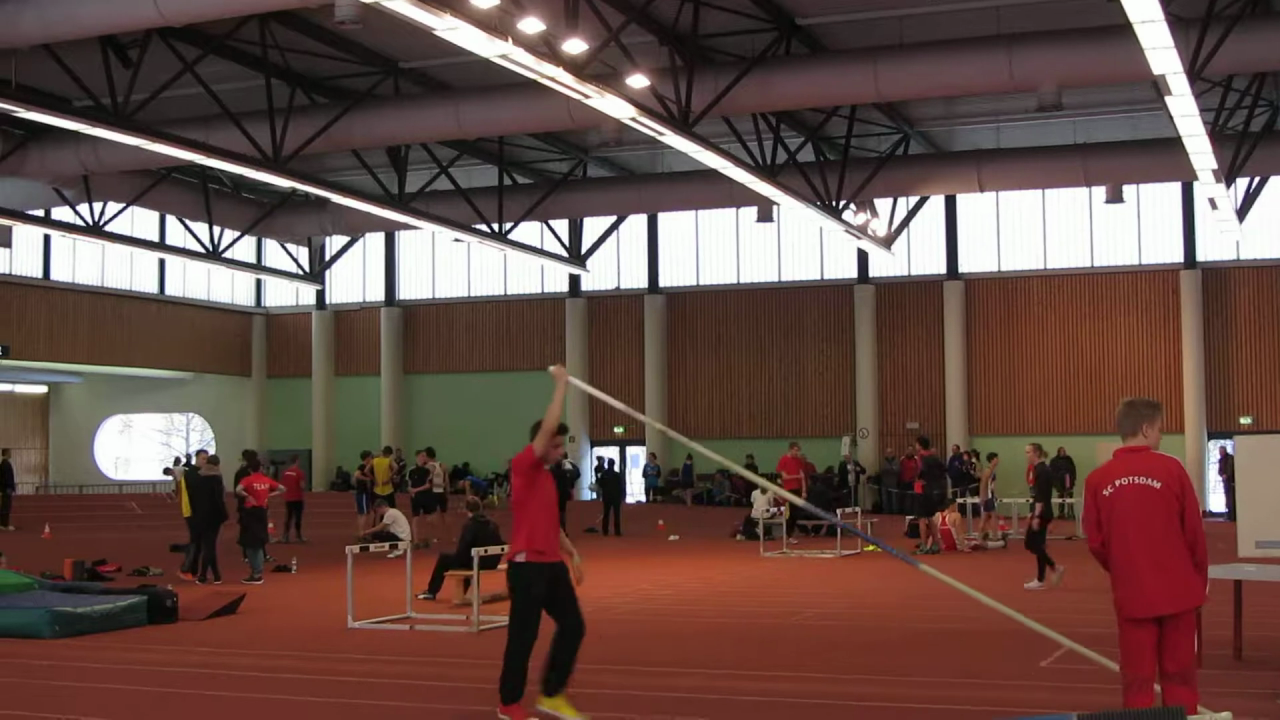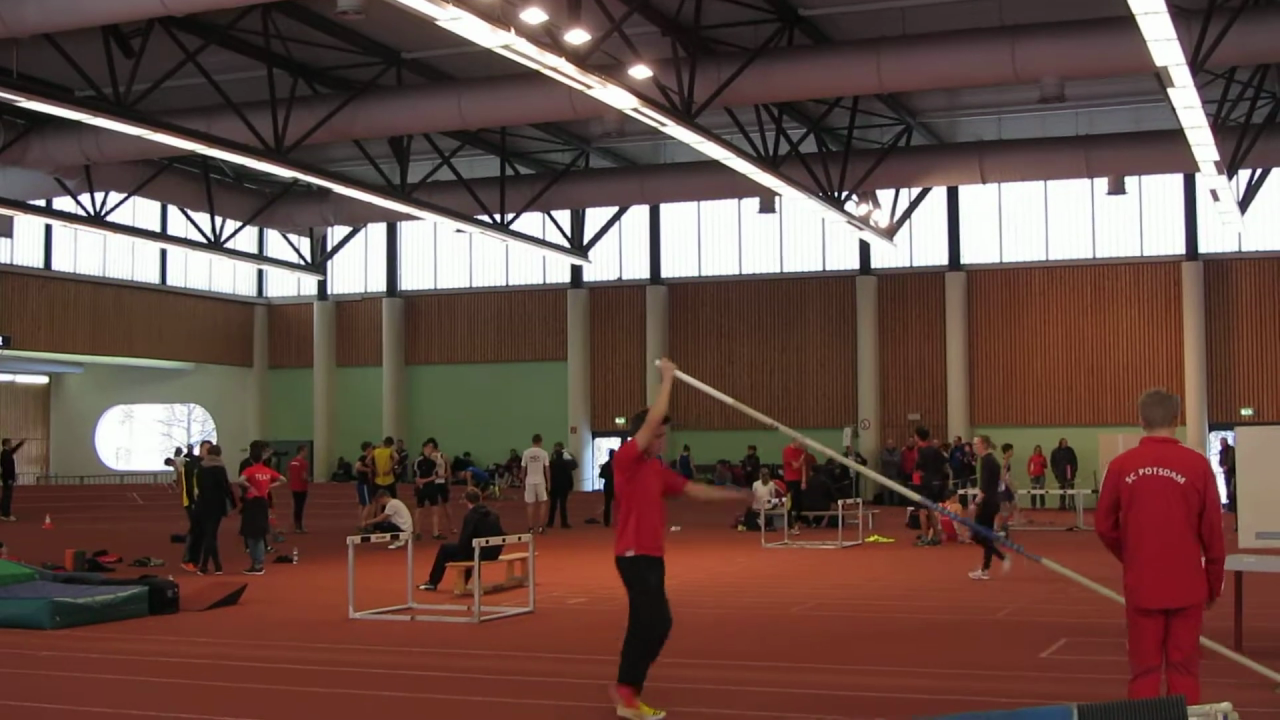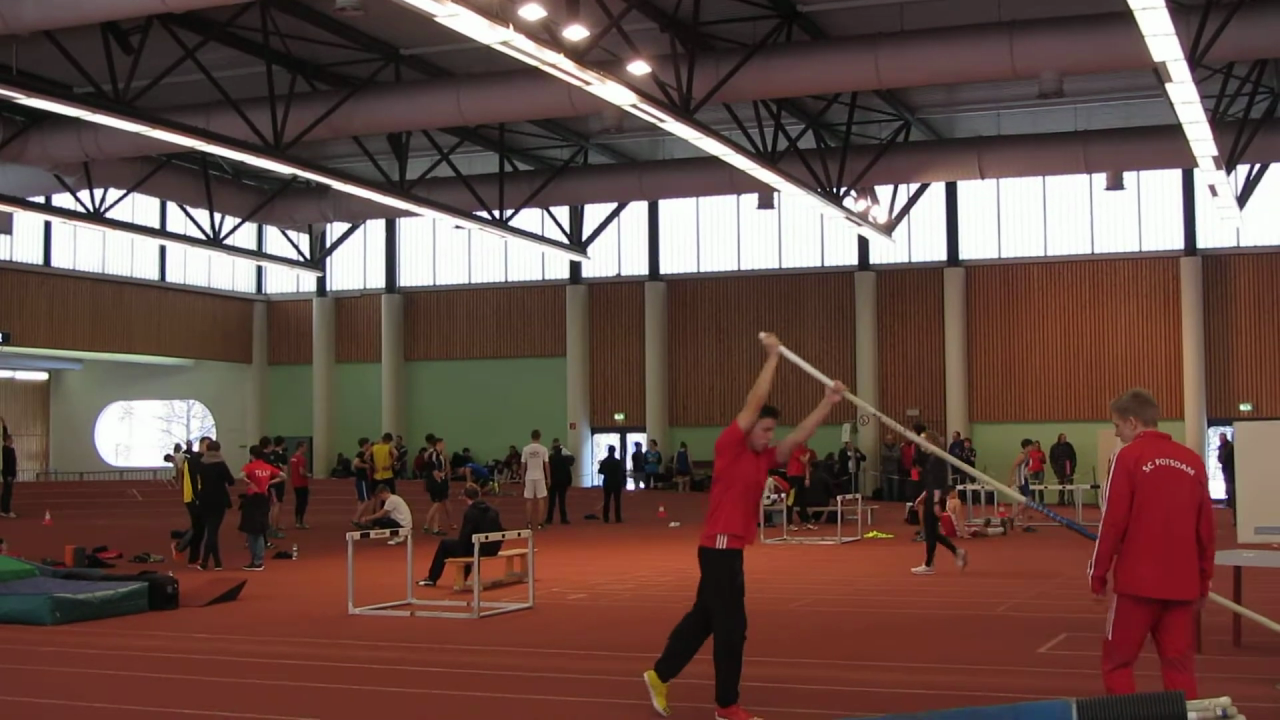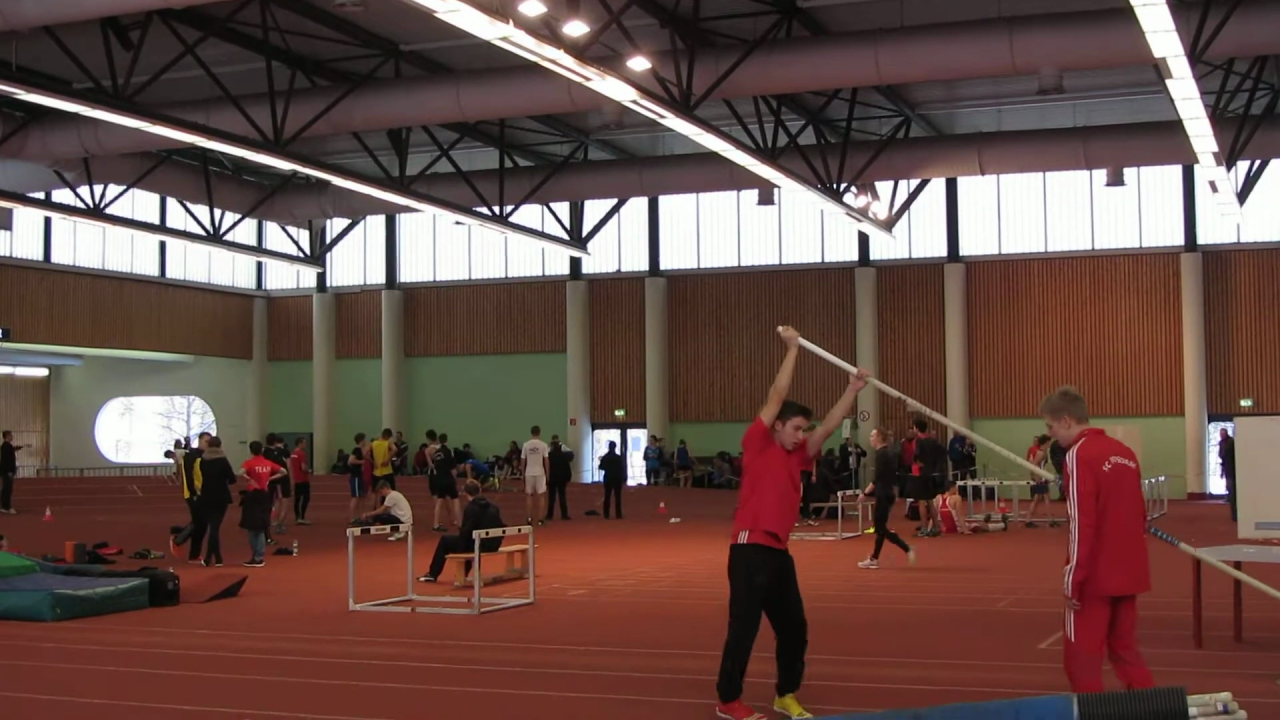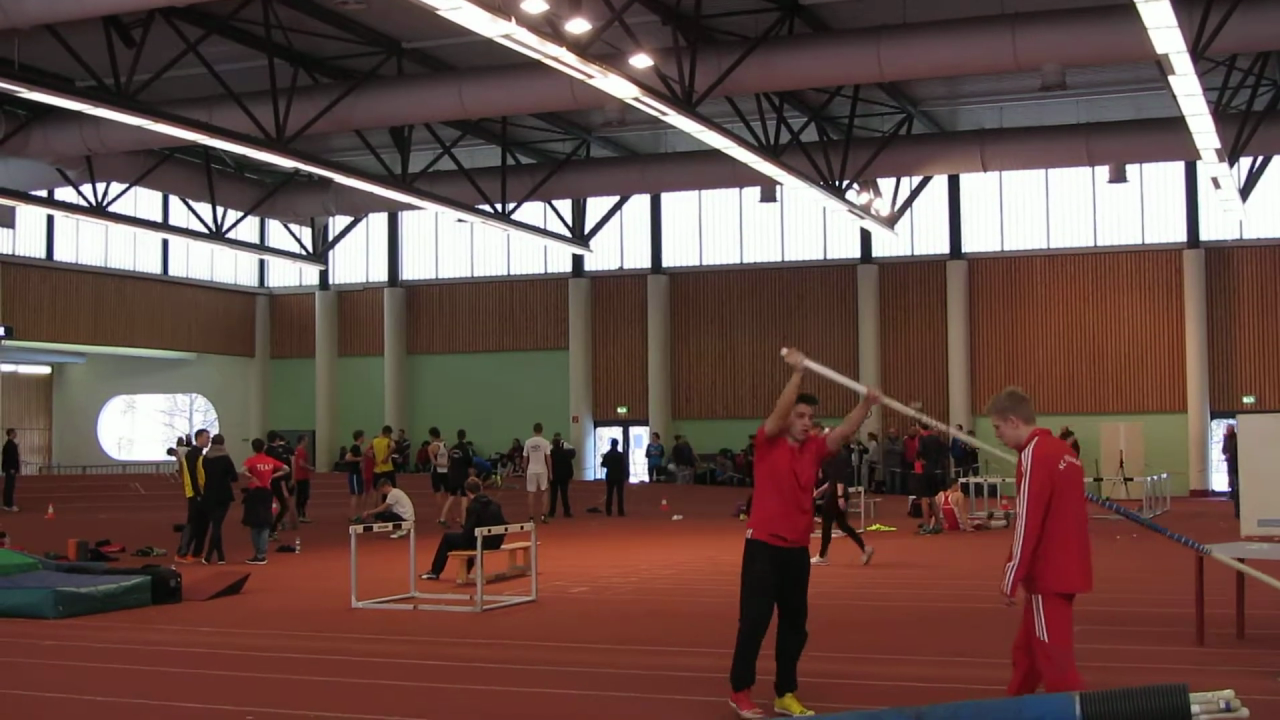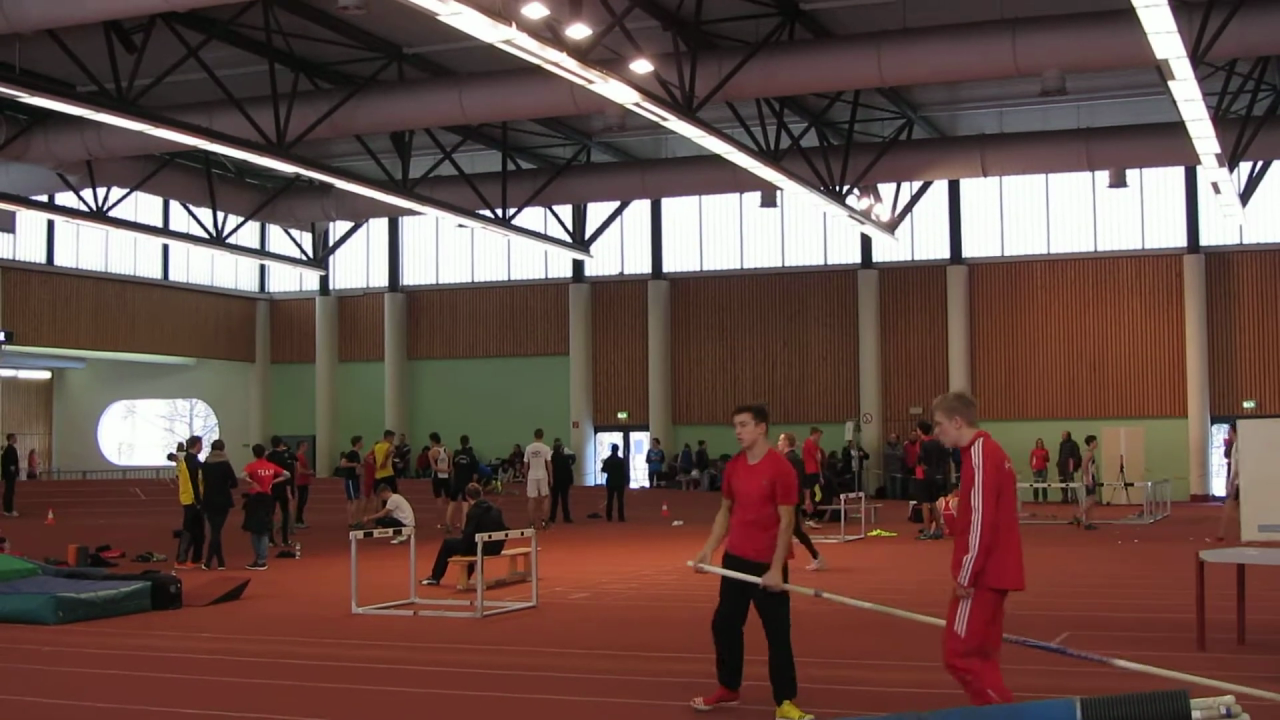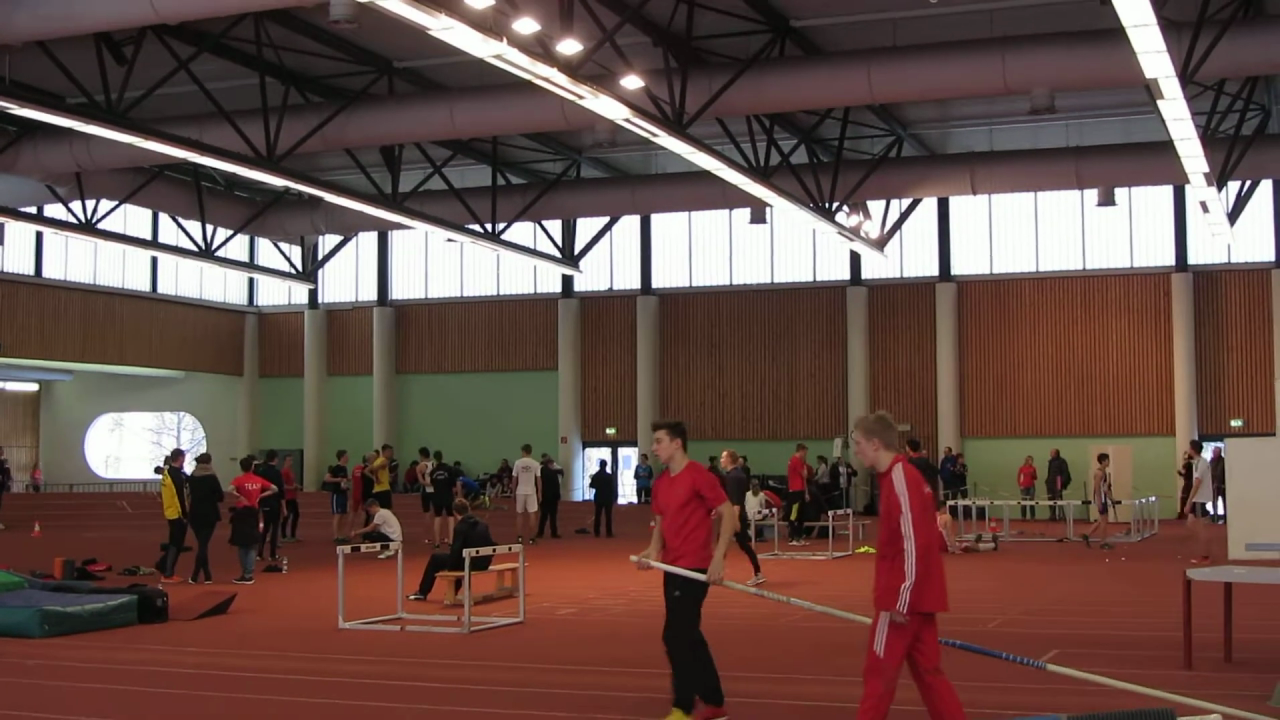
dt=0.5s
person 1, frame 1
left shoulder: (549, 477)
right shoulder: (524, 468)
right elbow: (547, 427)
left wrist: (573, 554)
right wrist: (561, 384)
left hip: (552, 564)
right hip: (527, 564)
left knee: (573, 627)
right knee: (522, 636)
person 1, frame 2
left shoulder: (657, 467)
right shoulder: (627, 459)
left elbow: (694, 489)
right elbow: (652, 419)
left wrist: (736, 493)
right wrist: (667, 377)
left hip: (651, 556)
right hip: (633, 556)
left knee: (644, 625)
right knee: (658, 623)
right ankle: (625, 686)
person 1, frame 3
left shoulder: (764, 458)
right shoulder: (729, 447)
left elbow: (800, 436)
right elbow: (753, 403)
left wrist: (829, 402)
right wrist: (773, 356)
left hip: (728, 549)
right hip: (720, 548)
left knee: (703, 617)
right knee: (731, 627)
left ankle: (659, 676)
person 1, frame 4
left shoulder: (796, 456)
right shoulder: (757, 445)
left elbow: (829, 427)
right elbow: (775, 399)
left wrist: (853, 389)
right wrist: (792, 349)
left hip: (777, 551)
right hip: (750, 549)
left knee: (795, 627)
right knee: (744, 627)
person 1, frame 5
left shoulder: (815, 447)
right shoulder: (767, 441)
left elbow: (843, 434)
right elbow: (777, 417)
left wrist: (866, 404)
right wrist: (796, 372)
left hip: (797, 547)
right hip: (762, 544)
left knee: (795, 623)
right knee: (754, 618)
right ankle: (740, 690)
person 1, frame 6
left shoulder: (781, 468)
right shoulder: (733, 467)
left elbow: (786, 521)
left wrist: (777, 568)
right wrist: (708, 549)
left hip: (768, 563)
right hip: (735, 558)
left knee: (778, 633)
right knee: (724, 624)
right ankle: (728, 687)
person 1, frame 7
left shoulder: (699, 476)
right shoulder: (660, 483)
left elbow: (728, 515)
left wrist: (718, 558)
right wrist: (652, 550)
left hip: (693, 569)
right hip: (673, 569)
left knee: (676, 638)
right knee: (688, 638)
person 2, frame 1
left shoulder: (1097, 480)
right shoulder: (1171, 468)
left elbow: (1096, 543)
right elbow: (1194, 532)
right wrist: (1200, 582)
left hip: (1131, 596)
right hip: (1178, 592)
left knee: (1137, 681)
right knee: (1180, 679)
person 2, frame 2
left shoulder: (1121, 465)
right shoulder: (1196, 463)
left elbow: (1105, 527)
right elbow: (1212, 529)
right wrist: (1214, 581)
left hip: (1141, 586)
right hip: (1186, 585)
left knee: (1144, 670)
right knee: (1184, 669)
person 2, frame 3
left shoulder: (1128, 456)
right shoulder: (1192, 460)
left elbow: (1113, 521)
right elbow: (1206, 526)
left wrist: (1098, 573)
right wrist: (1204, 578)
left hip: (1137, 579)
right hip: (1181, 580)
left knee: (1118, 661)
right knee: (1178, 664)
person 2, frame 4
left shoulder: (1080, 454)
right shoulder: (1125, 452)
left elbow: (1081, 524)
right elbow: (1139, 514)
left wrist: (1072, 580)
left hip: (1095, 577)
right hip: (1128, 573)
left knee: (1082, 660)
right knee: (1126, 653)
person 2, frame 5
left shoulder: (1034, 454)
right shoulder: (1062, 450)
left elbow: (1028, 522)
left wrist: (1011, 578)
left hip: (1048, 572)
right hip: (1066, 567)
left knee: (1053, 657)
right knee: (1026, 649)
person 2, frame 6
left shoulder: (979, 453)
right shoulder: (991, 452)
left elbow: (981, 519)
left wrist: (966, 573)
right wrist: (969, 571)
left hip: (983, 574)
right hip: (995, 571)
left knee: (957, 652)
right knee: (981, 653)
person 2, frame 7
left shoulder: (899, 479)
right shoulder: (903, 476)
left elbow: (914, 543)
left wrist: (902, 598)
left hip: (903, 596)
right hip: (919, 596)
left knee: (879, 673)
right knee: (927, 671)
